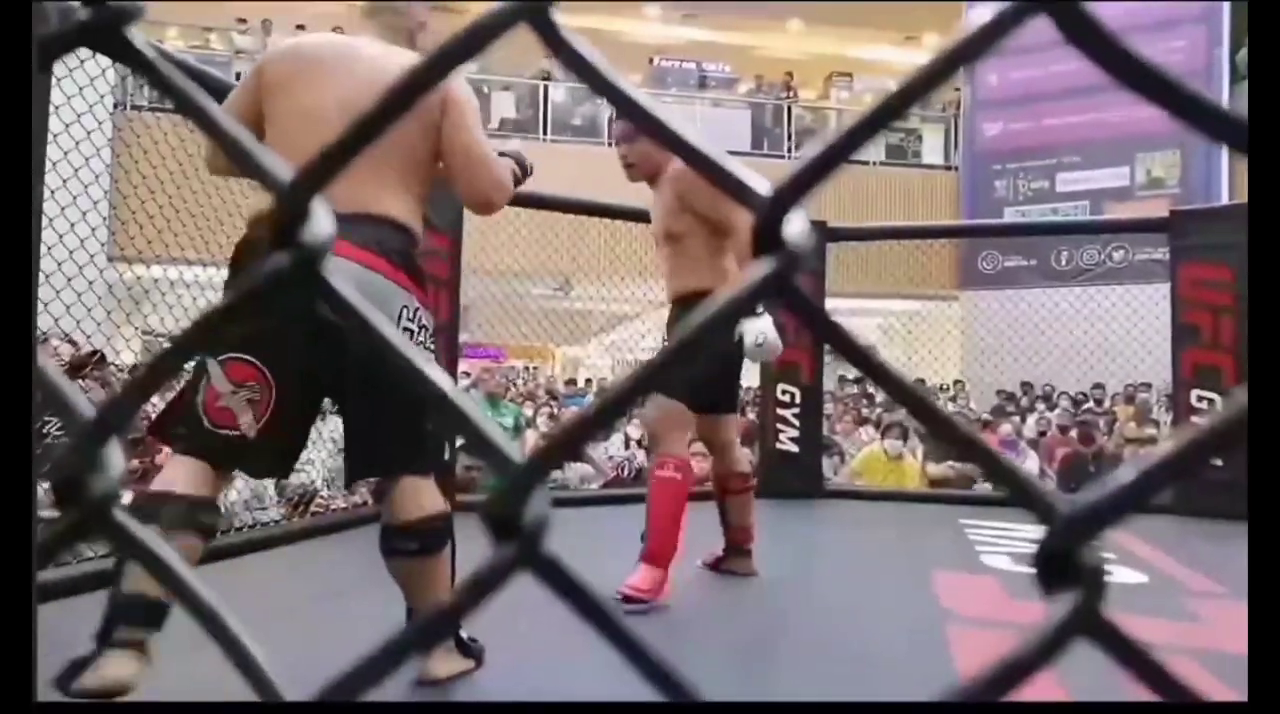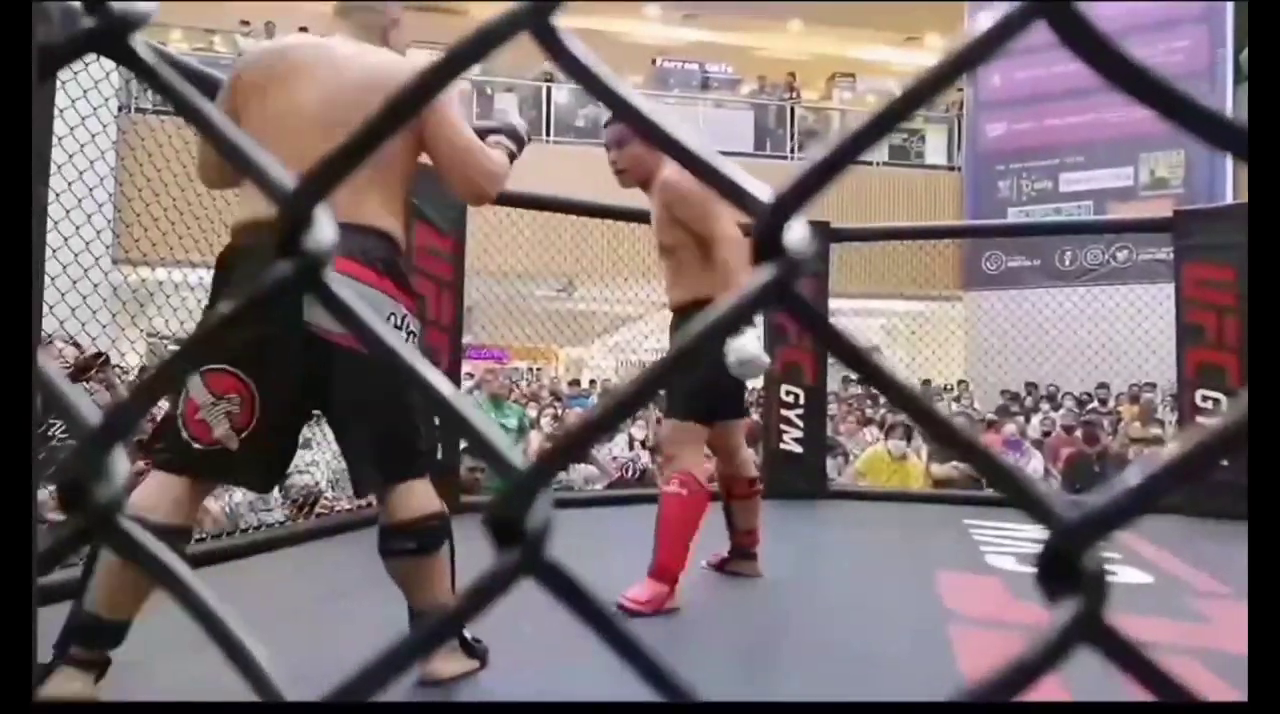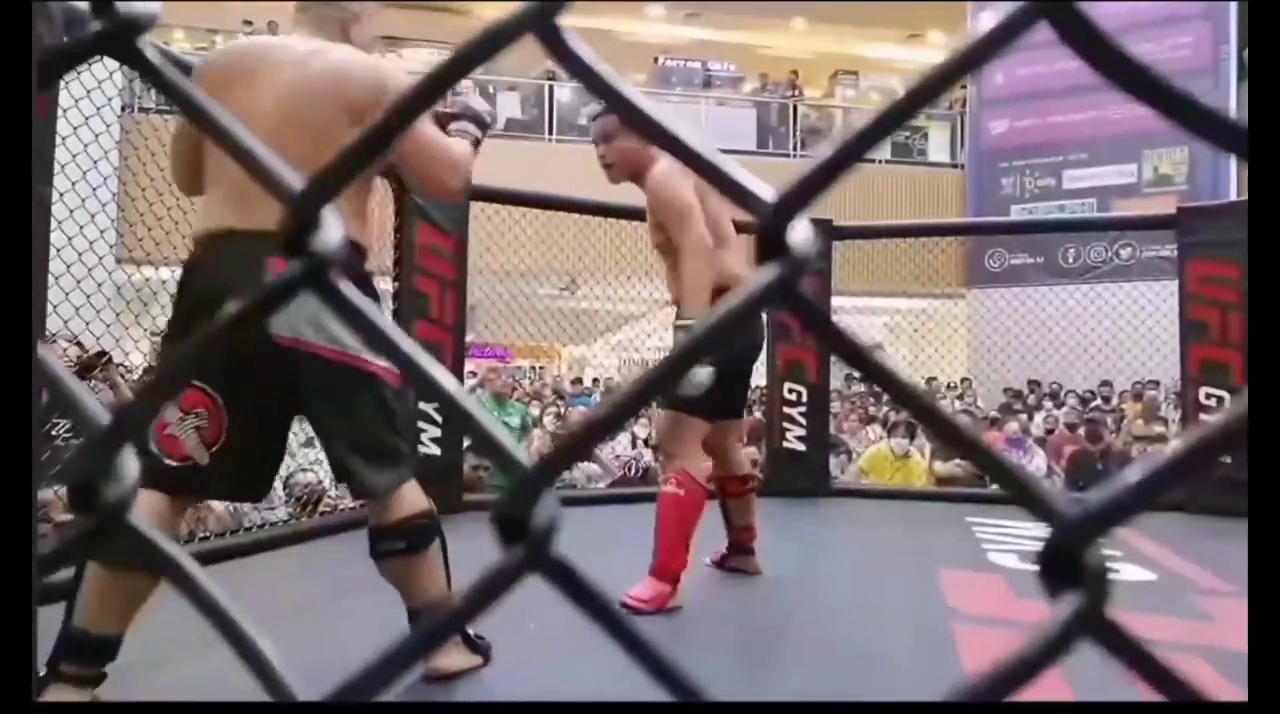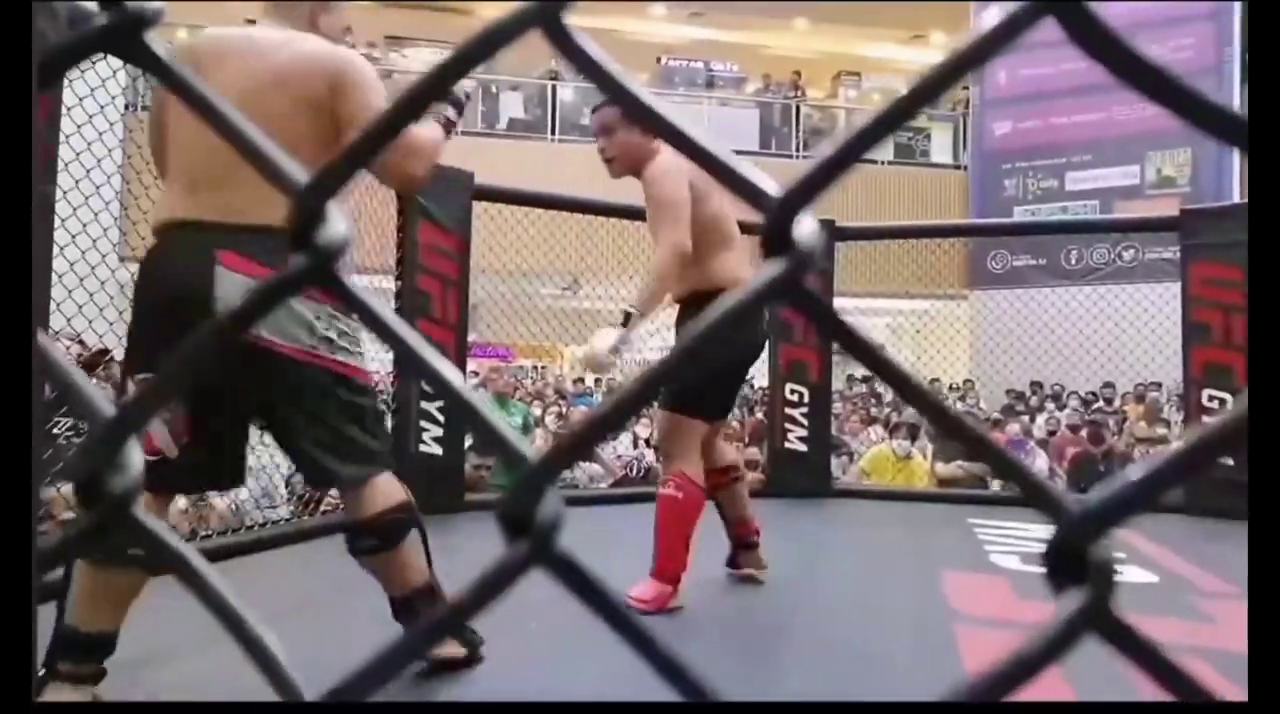
dt=0.1s
person 1, frame 1
left shoulder: (286, 57)
right shoulder: (436, 80)
left elbow: (220, 156)
right elbow: (485, 193)
right wrist: (511, 165)
left hip: (275, 259)
right hip: (375, 271)
left knee: (201, 451)
right knee: (408, 467)
left ankle: (120, 644)
right ankle: (441, 643)
person 1, frame 2
left shoulder: (261, 61)
right shoulder: (412, 79)
left elbow: (212, 169)
right elbow: (480, 183)
right wrist: (505, 142)
left hip: (258, 268)
right hip: (361, 281)
left knee: (182, 464)
right knee: (402, 470)
left ankle: (77, 662)
right ankle: (444, 642)
person 1, frame 3
left shoulder: (221, 64)
right shoulder: (376, 79)
left elbow: (189, 178)
right elbow: (445, 179)
right wrist: (468, 127)
left hip: (219, 278)
right hip: (321, 286)
left knee: (158, 481)
right knee: (386, 469)
left ankle: (71, 676)
right ankle: (443, 638)
person 1, frame 4
right shoulder: (337, 66)
right elbow: (410, 166)
right wrist: (445, 109)
left hip: (179, 268)
right hip: (283, 277)
left knee: (142, 478)
right knee: (361, 462)
left ankle: (70, 674)
right ankle: (433, 627)
person 2, frame 1
left shoulder: (684, 174)
right shoulder: (661, 197)
left elbow: (743, 226)
left wrist: (749, 306)
right hip: (691, 318)
left knee: (663, 426)
right knee: (720, 437)
left ankle: (654, 568)
right ankle: (739, 550)
person 2, frame 2
left shoulder: (675, 181)
right shoulder: (661, 195)
left elbow: (729, 240)
left wrist: (740, 318)
right hip: (700, 325)
left knee: (680, 446)
right knee: (728, 443)
left ankle: (661, 582)
right ankle: (744, 552)
person 2, frame 3
left shoulder: (664, 176)
right shoulder: (667, 180)
left elbow: (700, 248)
left wrist: (691, 331)
left knee: (678, 440)
right knee: (722, 441)
left ankle: (664, 580)
right ankle: (742, 549)
person 2, frame 4
left shoulder: (664, 169)
right shoulder: (674, 171)
left elbow: (676, 248)
left wrist: (627, 323)
left knee: (678, 441)
right knee: (705, 436)
left ankle: (665, 580)
right ankle: (746, 545)
